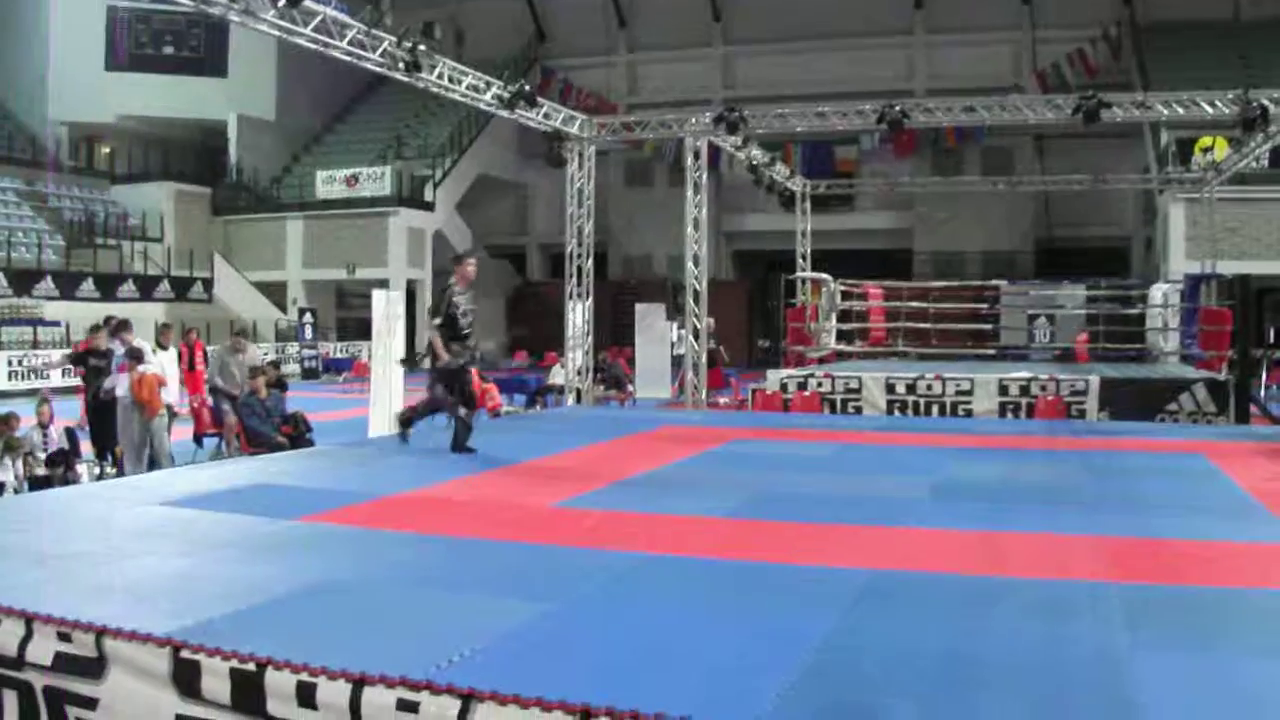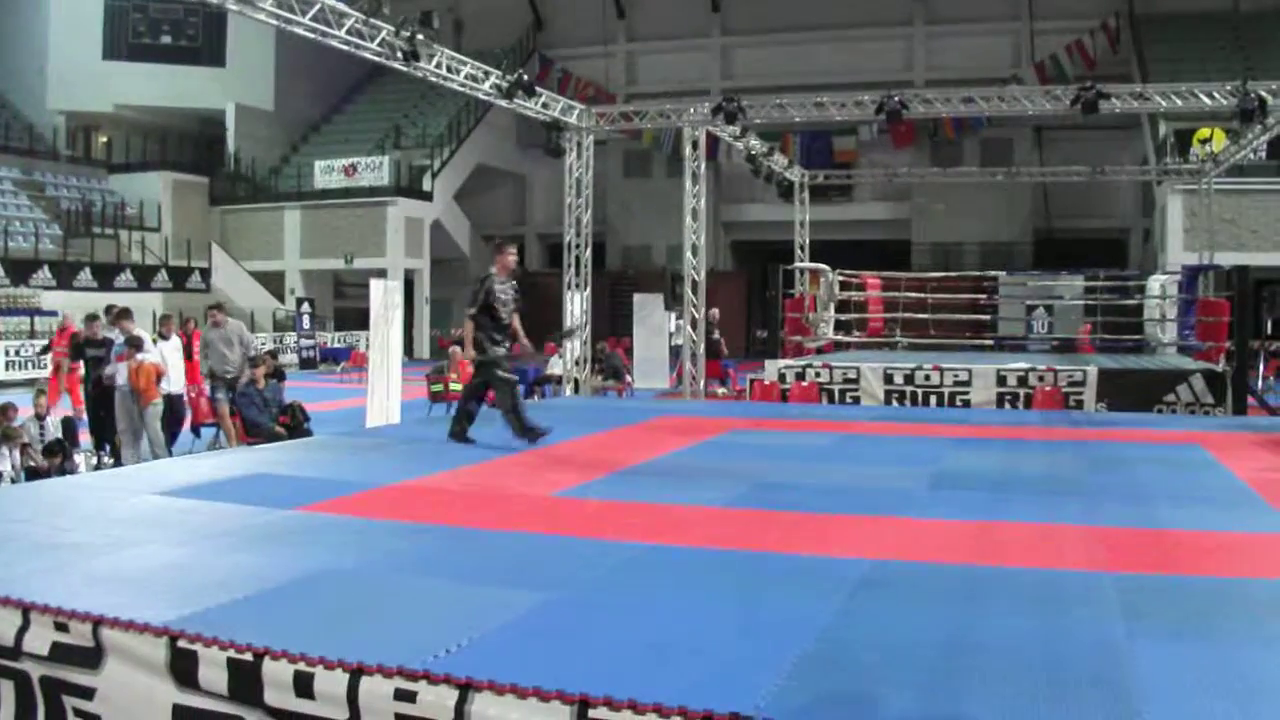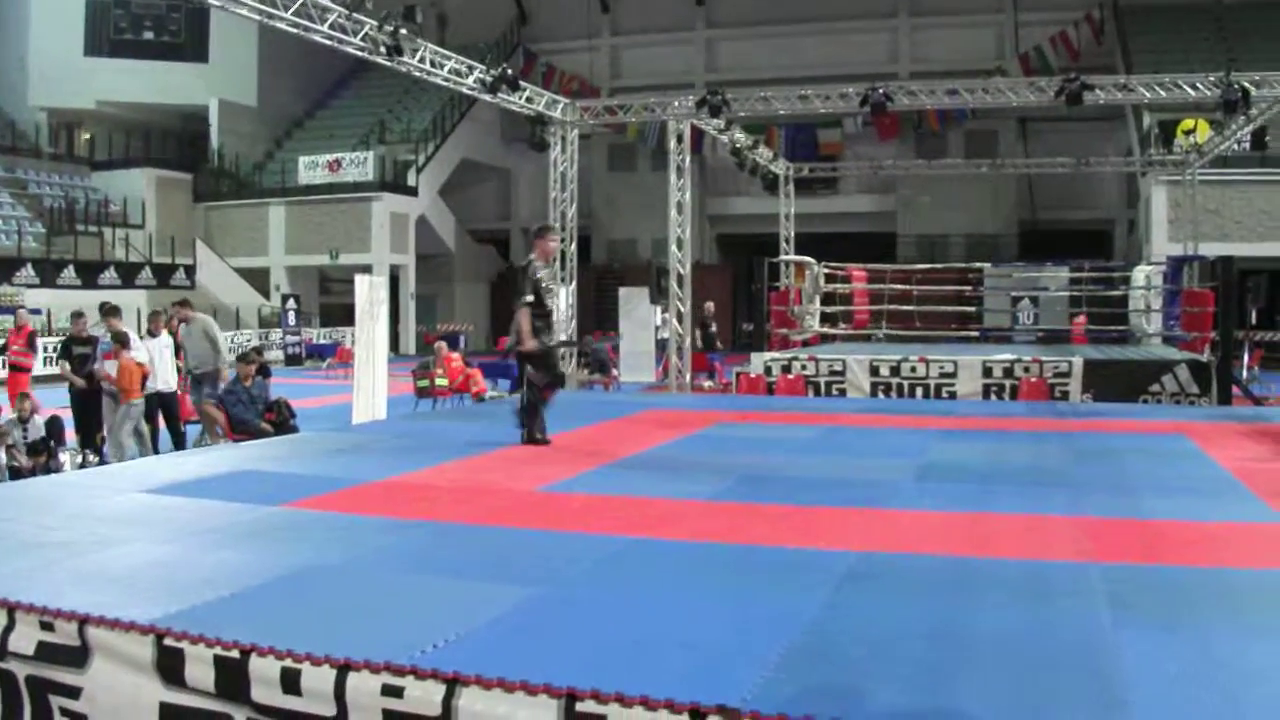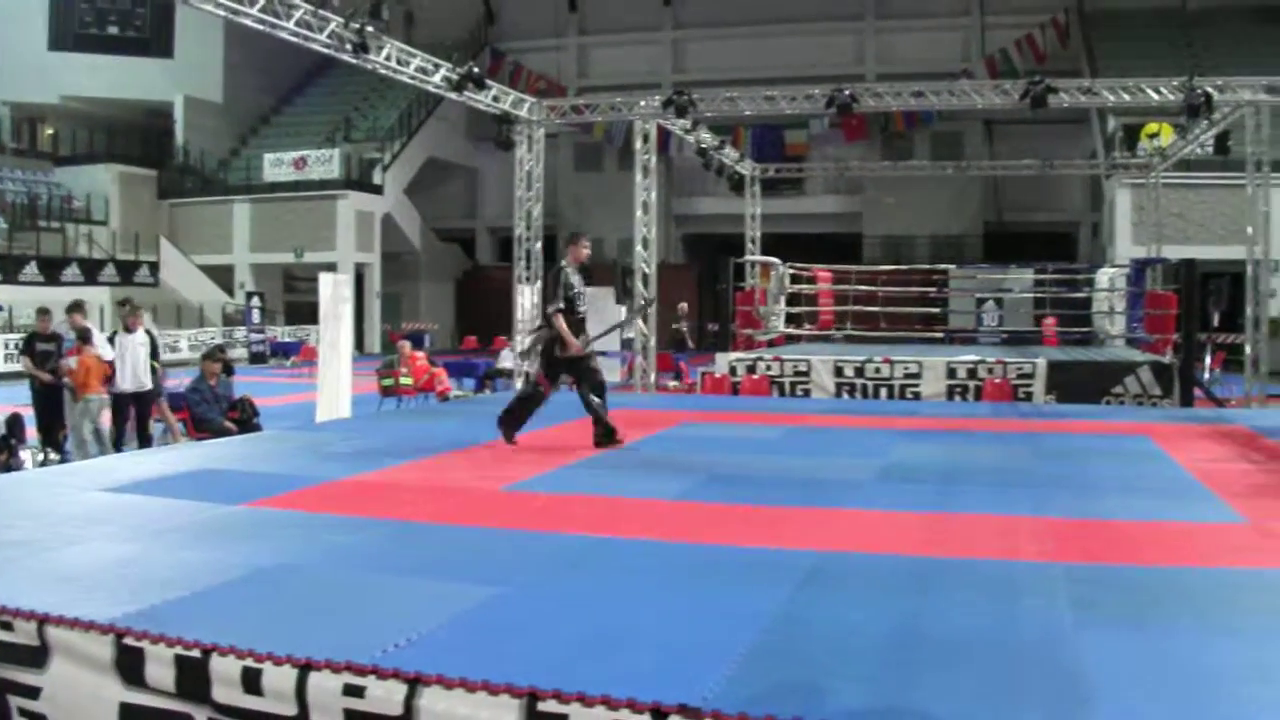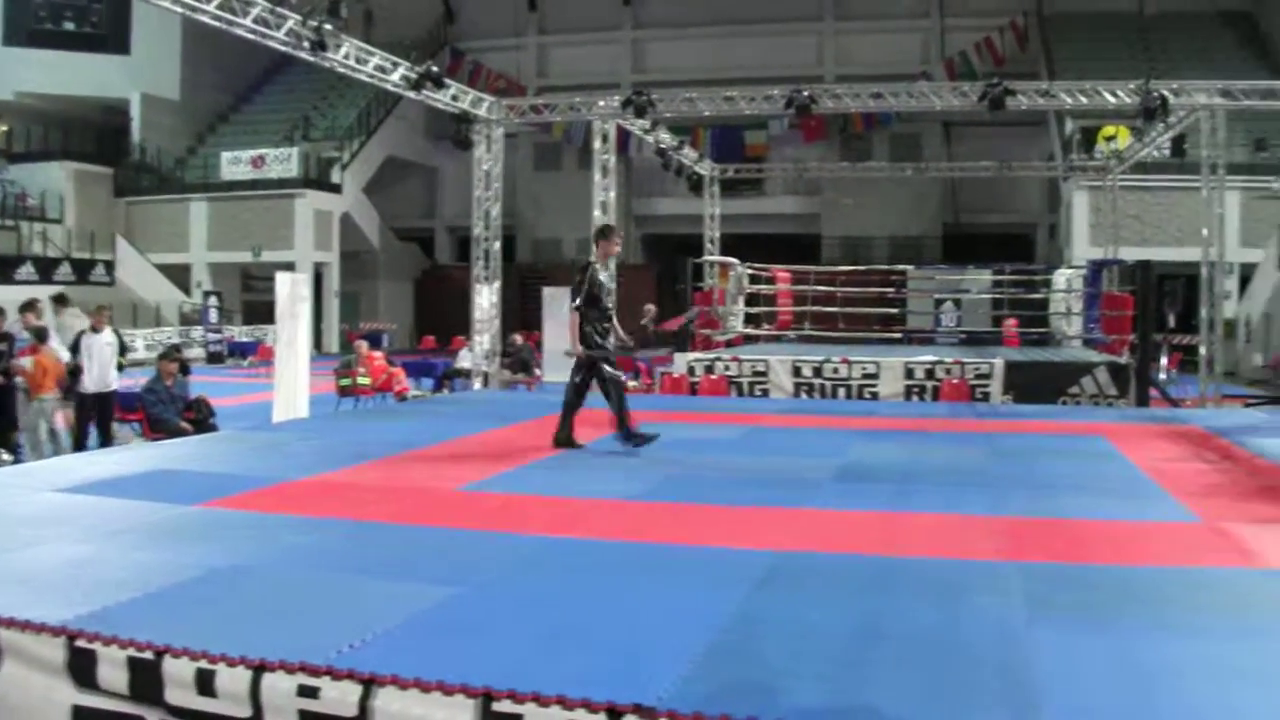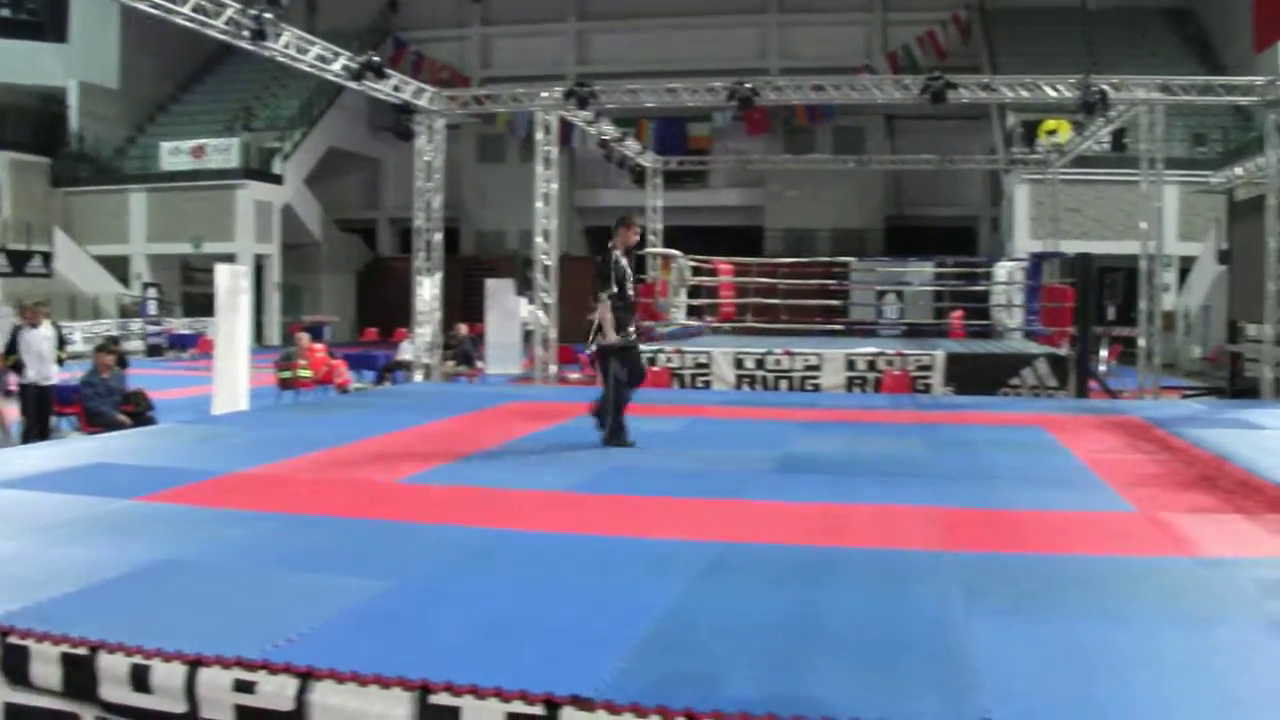
dt=0.3s
person 1, frame 1
left shoulder: (469, 293)
right shoulder: (447, 293)
right elbow: (434, 327)
right wrist: (442, 354)
left hip: (461, 354)
right hip: (445, 353)
left knee: (467, 397)
right knee: (441, 399)
left ankle: (460, 441)
right ankle: (406, 418)
person 1, frame 2
left shoulder: (511, 283)
right shoulder: (487, 283)
right elbow: (471, 316)
left wrist: (522, 338)
right wrist: (469, 346)
left hip: (501, 342)
right hip: (487, 342)
left knee: (477, 388)
right knee: (507, 384)
left ankle: (458, 429)
right ankle: (525, 430)
person 1, frame 3
left shoulder: (546, 268)
right shoulder: (530, 269)
right elbow: (523, 306)
right wrist: (527, 338)
left hip: (544, 334)
right hip: (532, 336)
left knee: (553, 379)
right knee: (534, 383)
left ankle: (527, 417)
right ankle: (532, 432)
person 1, frame 4
left shoulder: (576, 274)
right shoulder: (559, 274)
right elbow: (553, 312)
right wrist: (570, 341)
left hip: (577, 342)
right hip: (560, 344)
left knee: (594, 384)
right knee: (540, 387)
left ankle: (605, 435)
right ankle: (509, 423)
person 1, frame 5
left shoulder: (601, 270)
right shoulder: (588, 271)
right elbow: (575, 308)
left wrist: (620, 334)
right wrist: (575, 341)
left hip: (600, 337)
right hip: (591, 339)
left knee: (579, 386)
right knee: (615, 383)
left ankle: (563, 435)
right ankle: (627, 434)
person 1, frame 6
left shoulder: (621, 257)
right shoulder: (612, 258)
right elbow: (604, 298)
right wrist: (609, 332)
left hip: (622, 329)
right hip: (610, 330)
left knee: (635, 373)
right knee: (617, 380)
left ankle: (602, 410)
right ankle: (614, 433)
